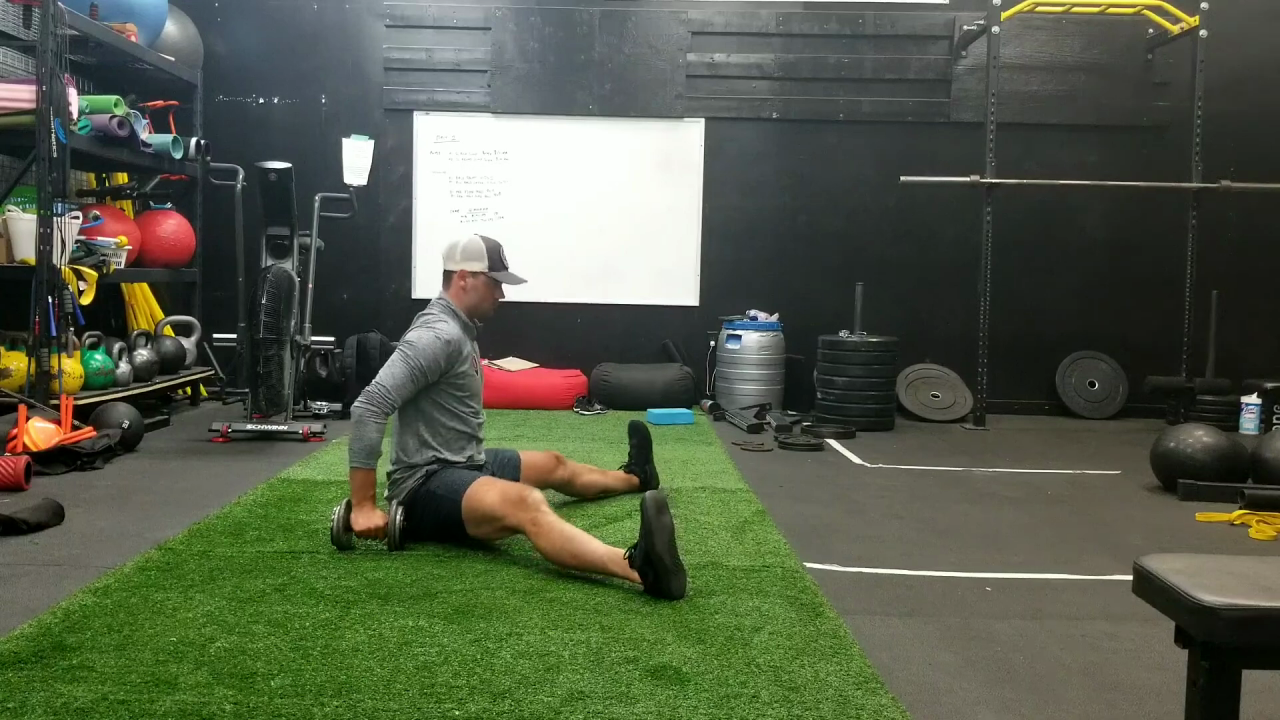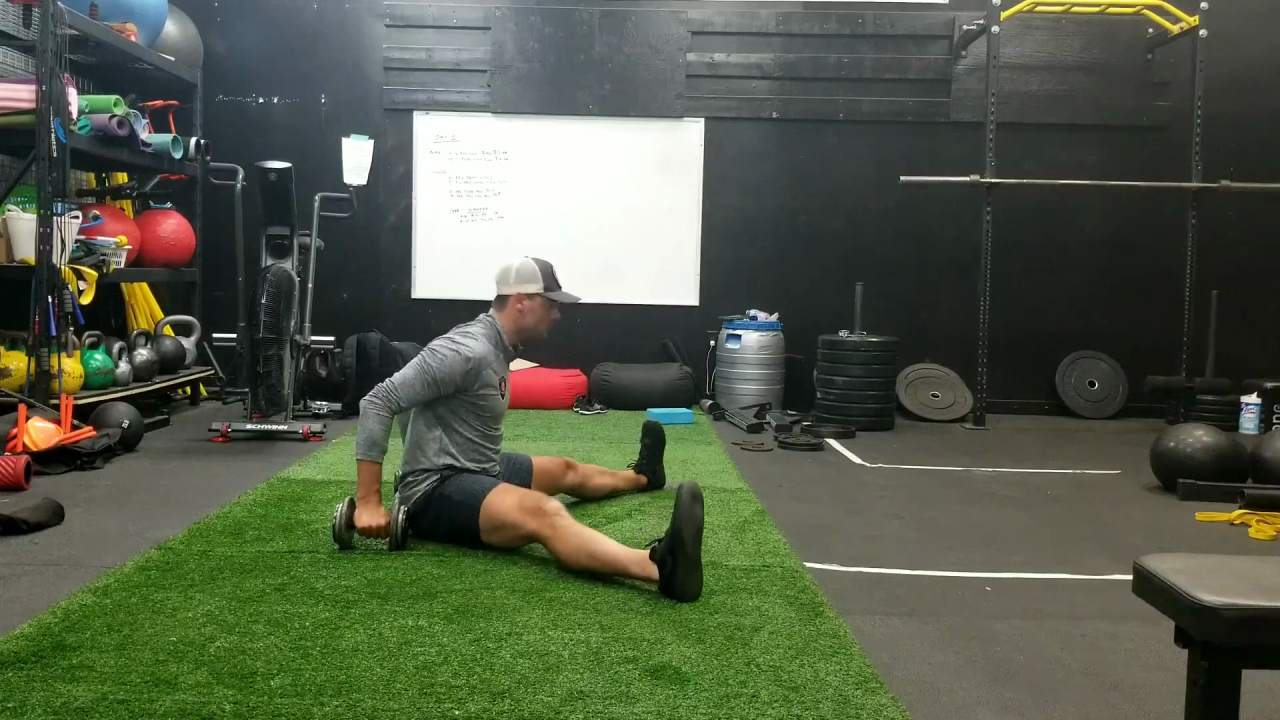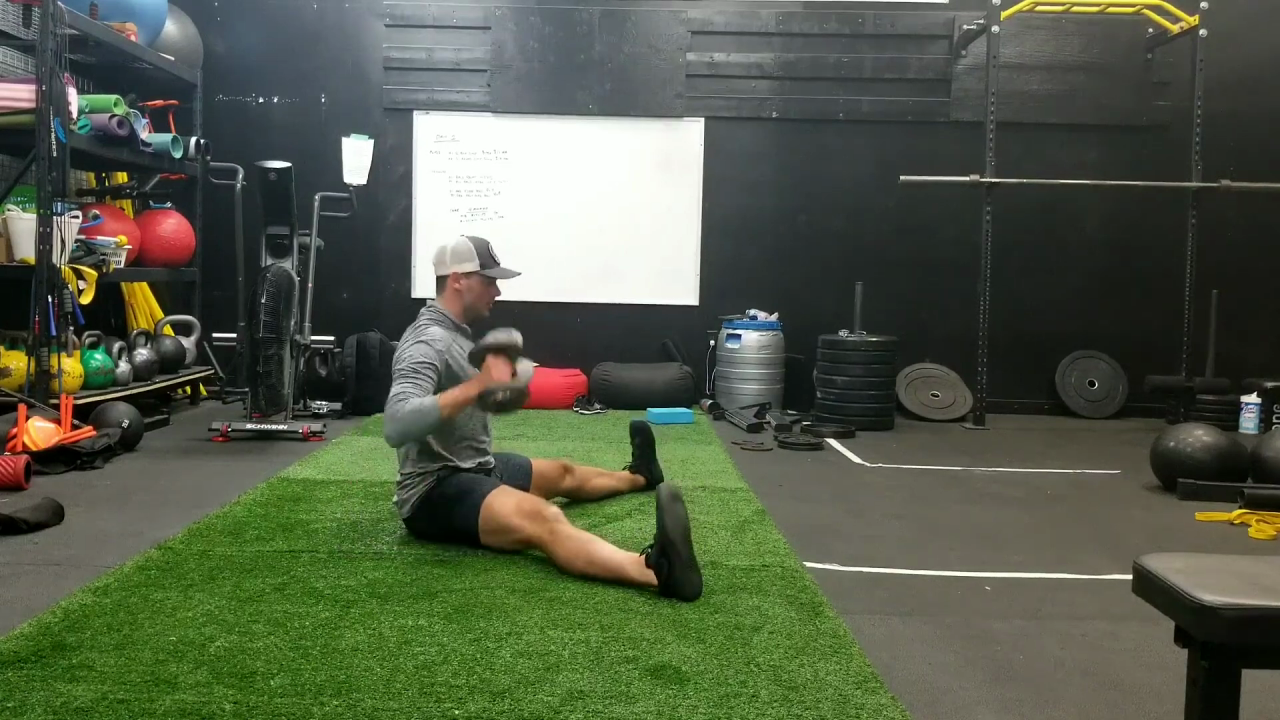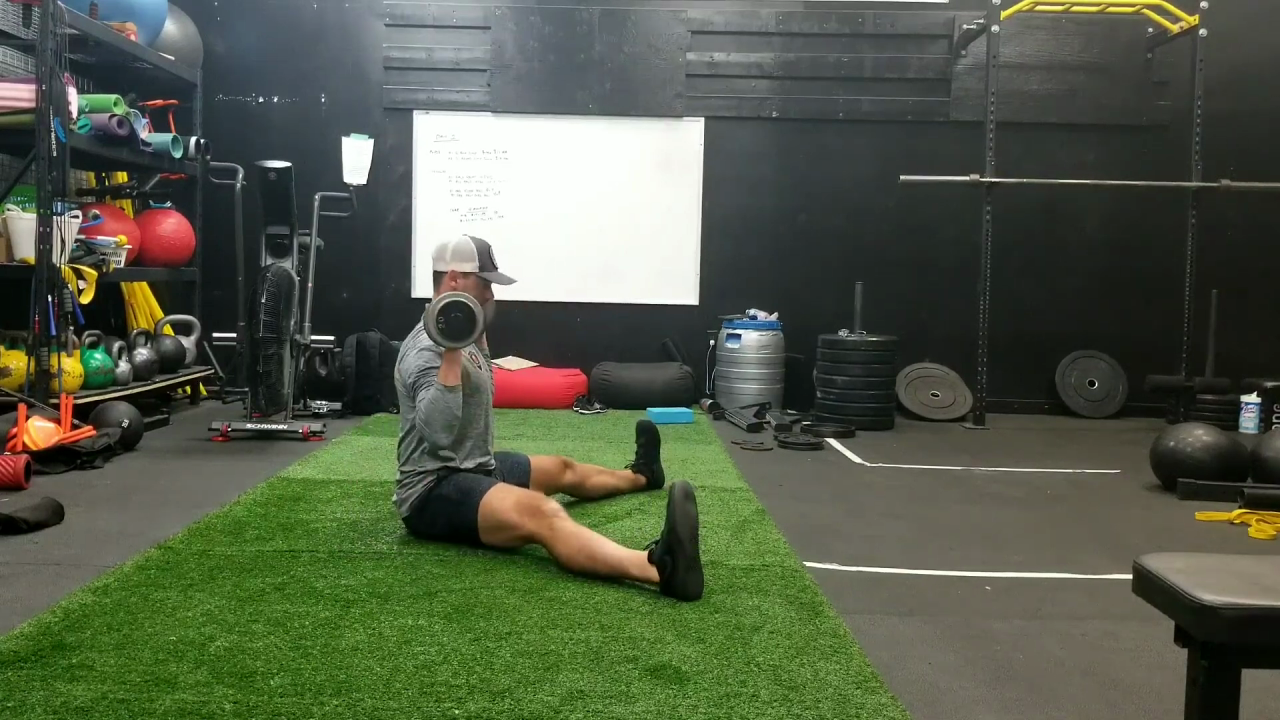
dt=0.5s
person 1, frame 1
left shoulder: (458, 329)
right shoulder: (437, 336)
right elbow: (368, 407)
right wrist: (363, 506)
right hip: (427, 485)
left knee: (554, 465)
right knee: (526, 505)
left ankle: (634, 477)
right ankle: (639, 568)
person 1, frame 2
left shoulder: (496, 348)
right shoulder: (467, 351)
right elbow: (376, 402)
right wrist: (369, 501)
right hip: (437, 491)
left knee: (564, 470)
right knee: (543, 514)
left ankle: (642, 476)
right ankle: (660, 566)
person 1, frame 3
left shoulder: (454, 332)
right shoulder: (427, 343)
right elbow: (397, 424)
right wrist: (476, 384)
right hip: (435, 492)
left knee: (562, 473)
right knee: (543, 521)
left ankle: (639, 476)
right ankle: (660, 572)
person 1, frame 4
right shoulder: (428, 347)
left elbow: (478, 393)
right elbow: (438, 432)
left wrist: (477, 337)
right wrist: (452, 352)
right hip: (432, 491)
left knee: (562, 469)
right knee: (540, 514)
left ankle: (641, 475)
right ankle: (660, 567)
